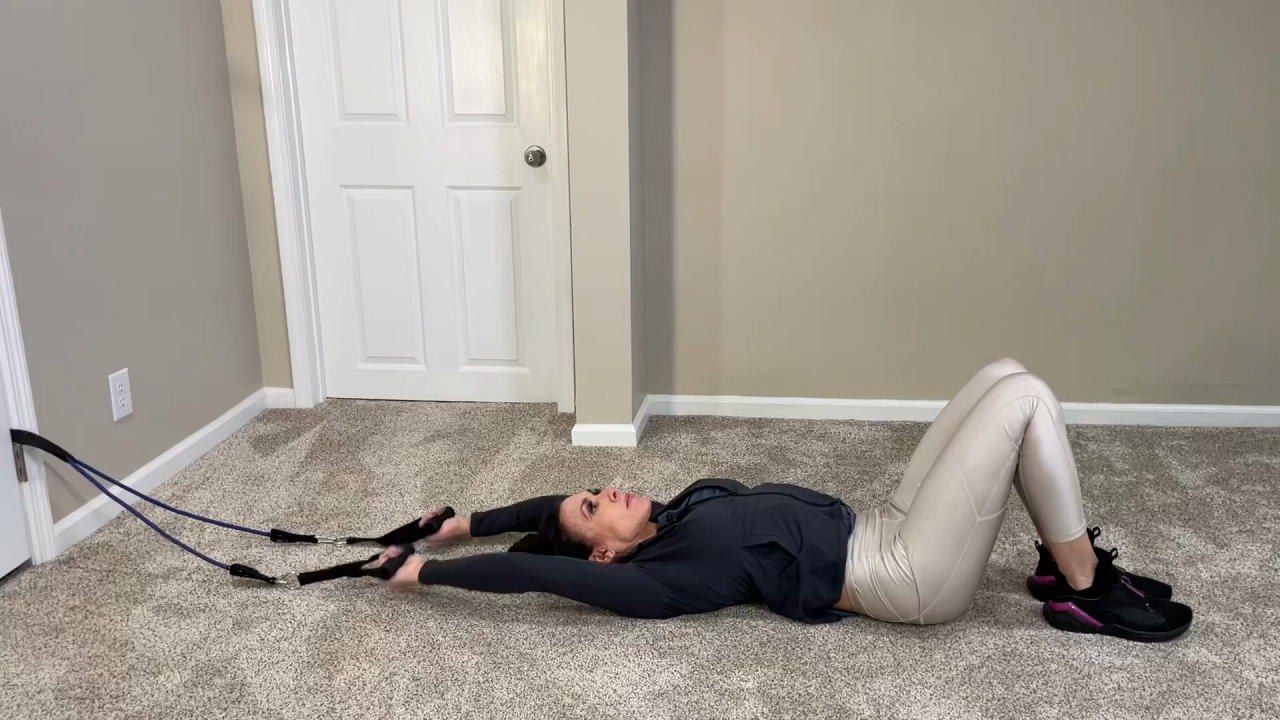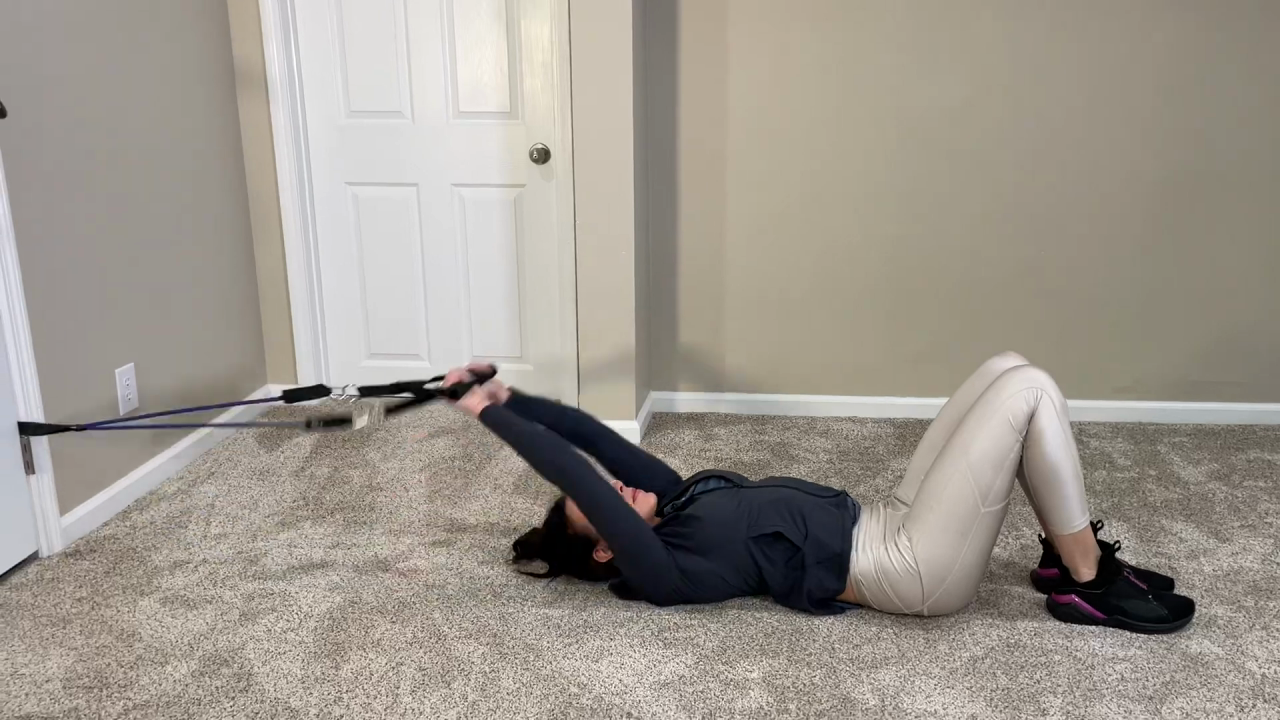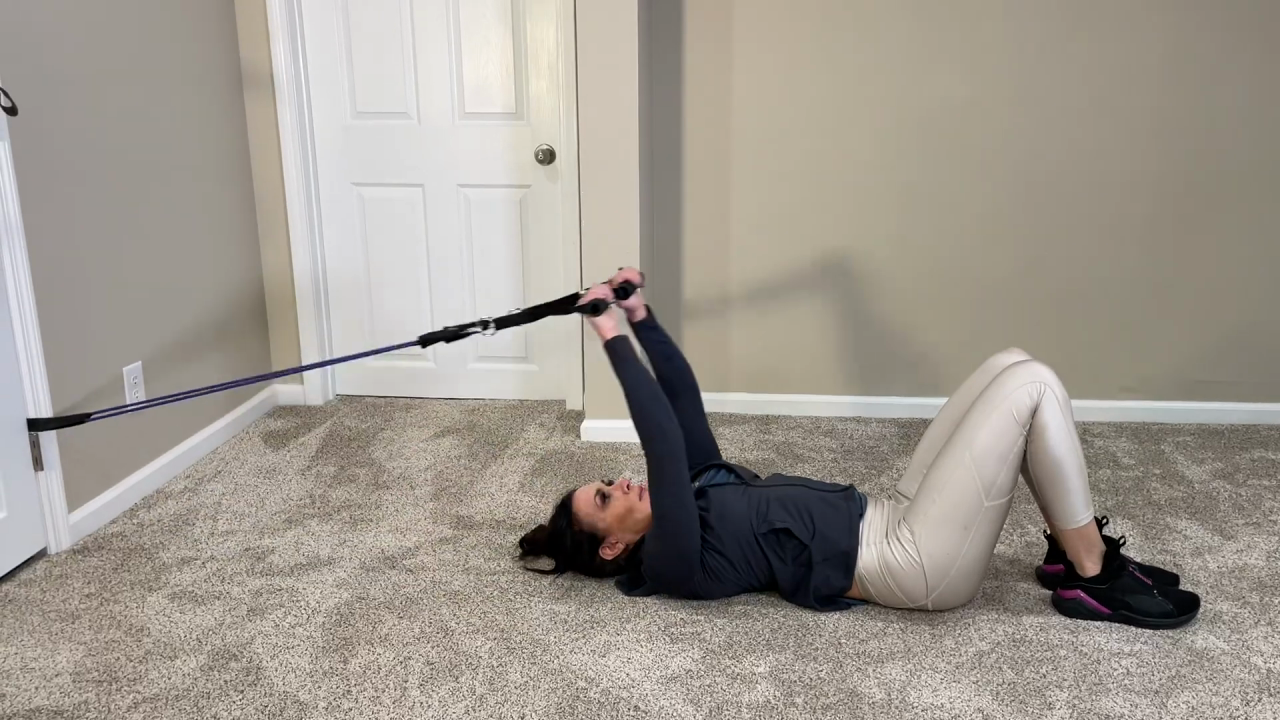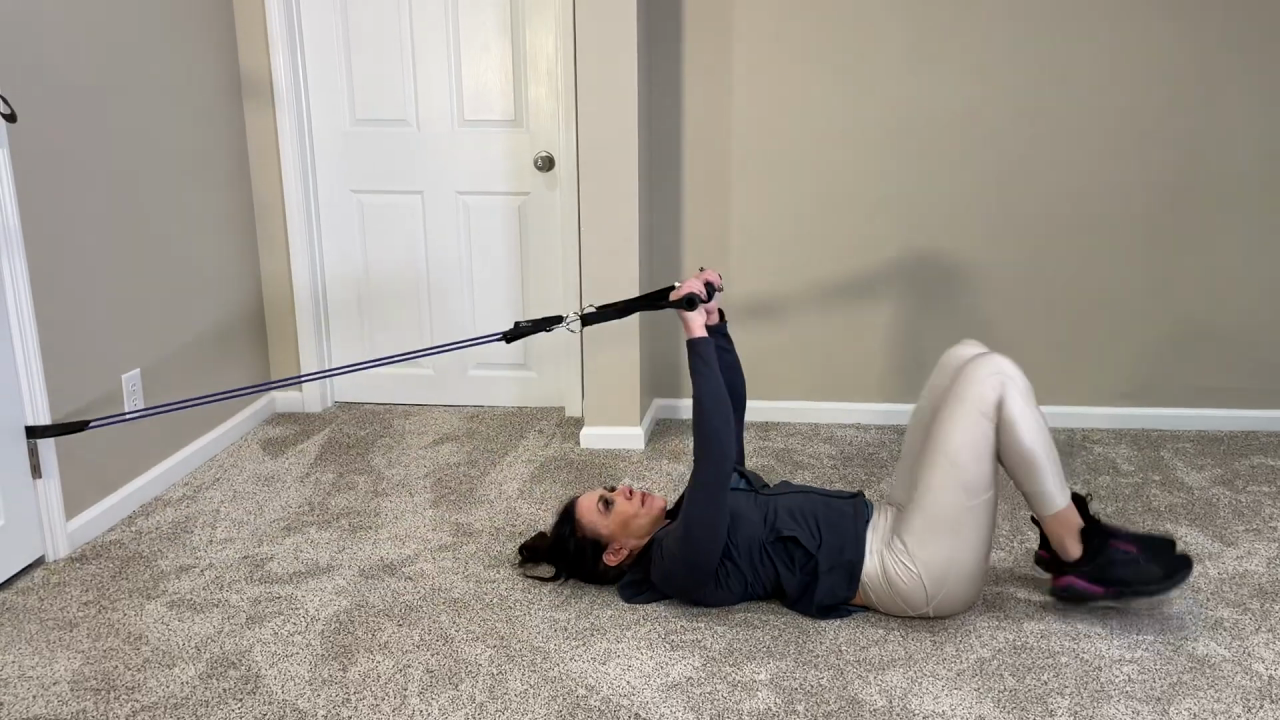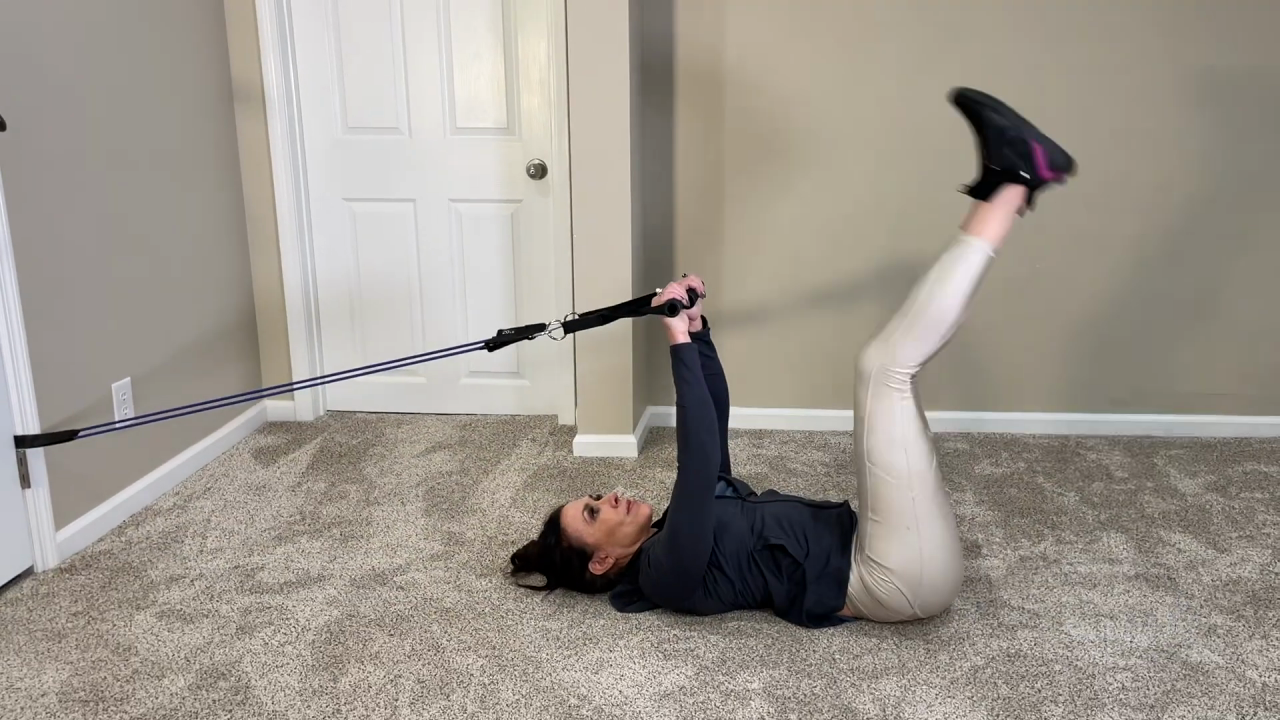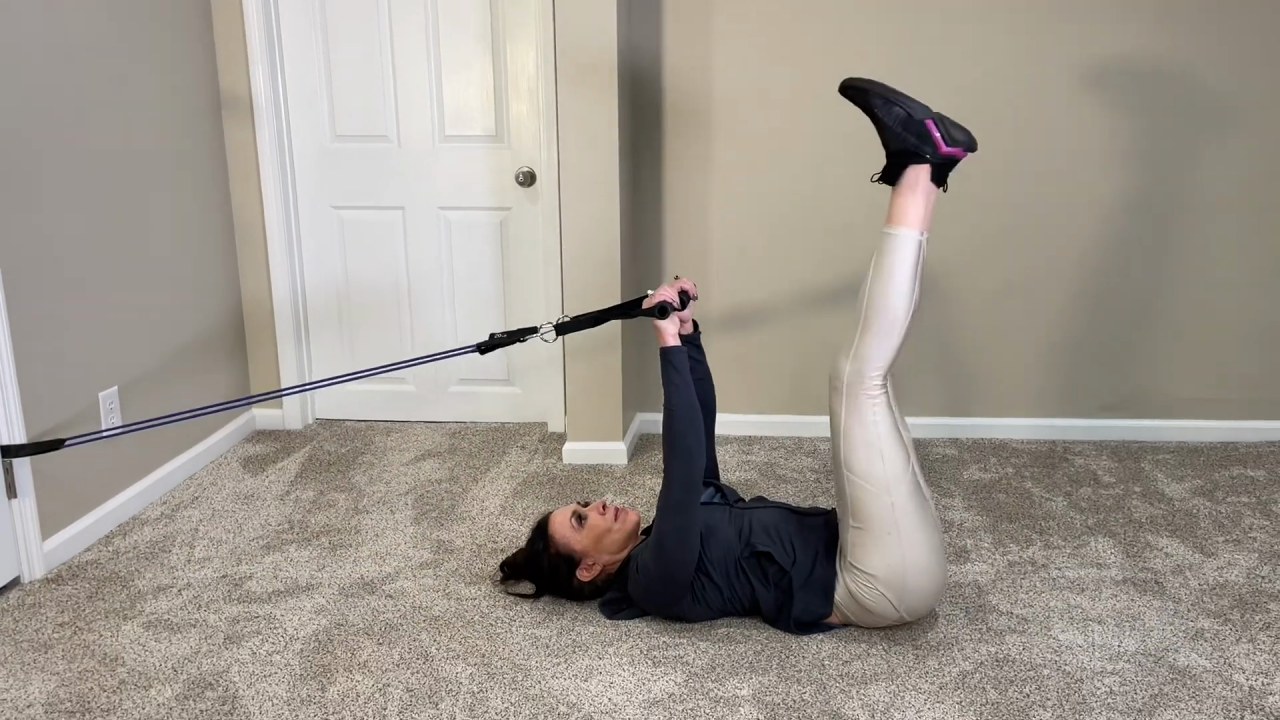
dt=0.5s
person 1, frame 1
left shoulder: (670, 520)
right shoulder: (656, 575)
left elbow: (552, 500)
right elbow: (540, 571)
left wrist: (466, 523)
right wrist: (427, 570)
left hip: (880, 529)
right hip: (910, 579)
left knee: (1005, 377)
right knee: (1023, 401)
left ankle: (1067, 561)
right ankle: (1085, 591)
person 1, frame 2
left shoulder: (674, 504)
right shoulder: (662, 570)
left elbow: (602, 446)
right elbow: (584, 478)
left wrist: (508, 397)
right wrist: (491, 413)
left hip: (885, 525)
right hip: (910, 570)
left knee: (1008, 371)
right knee: (1030, 391)
left ankle: (1071, 557)
right ankle: (1091, 584)
person 1, frame 3
left shoulder: (702, 487)
right shoulder: (674, 563)
left elbow: (681, 402)
right elbow: (662, 442)
left wrist: (640, 318)
right wrist: (614, 341)
left hip: (890, 519)
right hip: (917, 567)
left knee: (1013, 367)
right knee: (1032, 388)
left ankle: (1072, 551)
right ankle: (1093, 576)
person 1, frame 4
left shoulder: (686, 520)
right shoulder: (678, 565)
left elbow: (729, 414)
right elbow: (713, 457)
left wrist: (712, 322)
right wrist: (697, 341)
left hip: (886, 528)
right hip: (921, 574)
left knee: (968, 359)
right knee: (991, 377)
left ankle: (1071, 541)
right ankle: (1079, 555)
person 1, frame 5
left shoulder: (676, 531)
right shoulder: (667, 572)
left elbow: (710, 433)
right elbow: (699, 456)
left wrist: (694, 330)
right wrist: (681, 348)
right hip: (906, 576)
left knee: (891, 367)
right knee: (888, 368)
left ankle: (1006, 188)
right ankle: (1012, 185)
person 1, frame 6
left shoulder: (663, 541)
right shoulder: (657, 579)
left elbow: (698, 440)
right elbow: (682, 467)
left wrist: (685, 332)
right wrist: (669, 349)
right hip: (890, 582)
left knee: (861, 370)
right knee: (859, 374)
left ankle: (921, 170)
right ankle: (914, 169)
